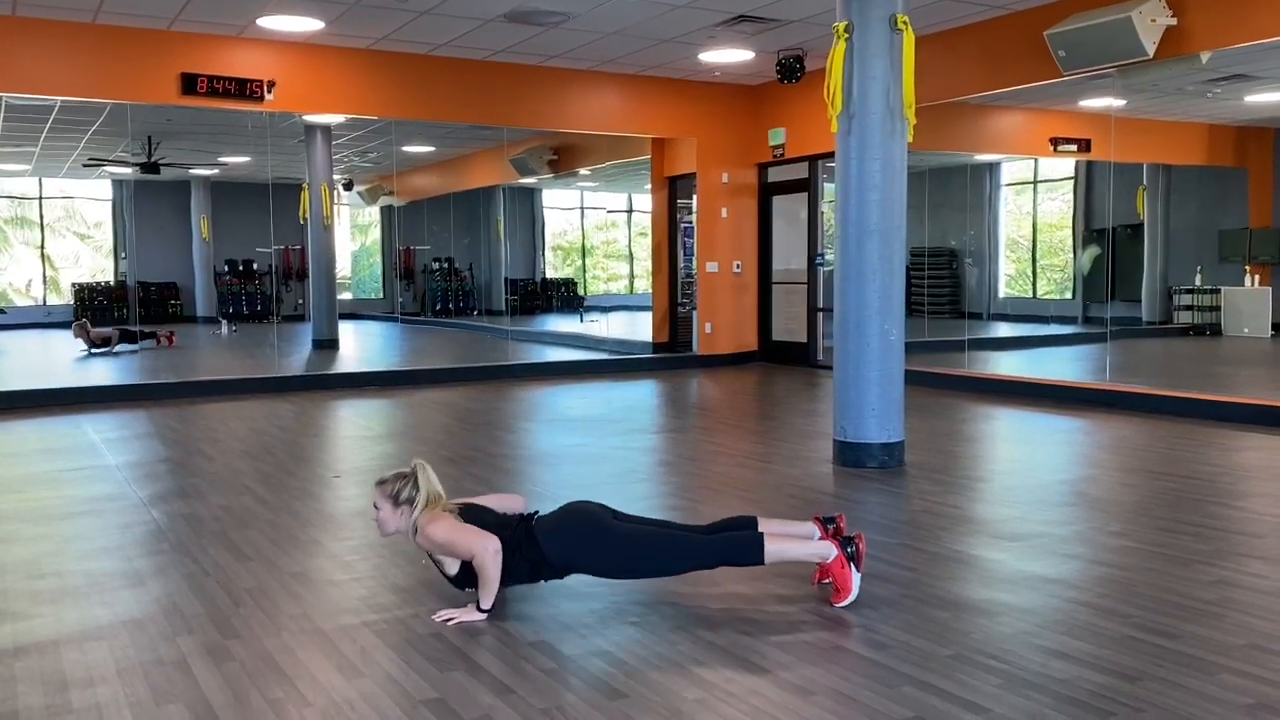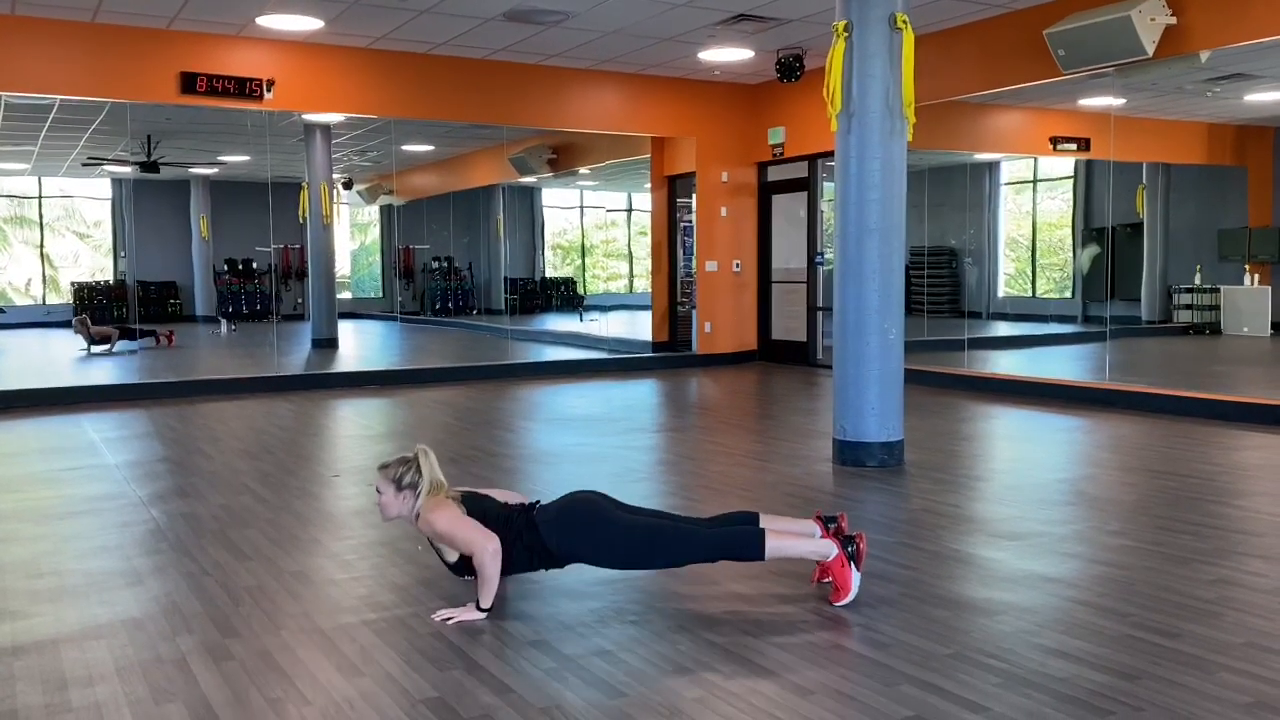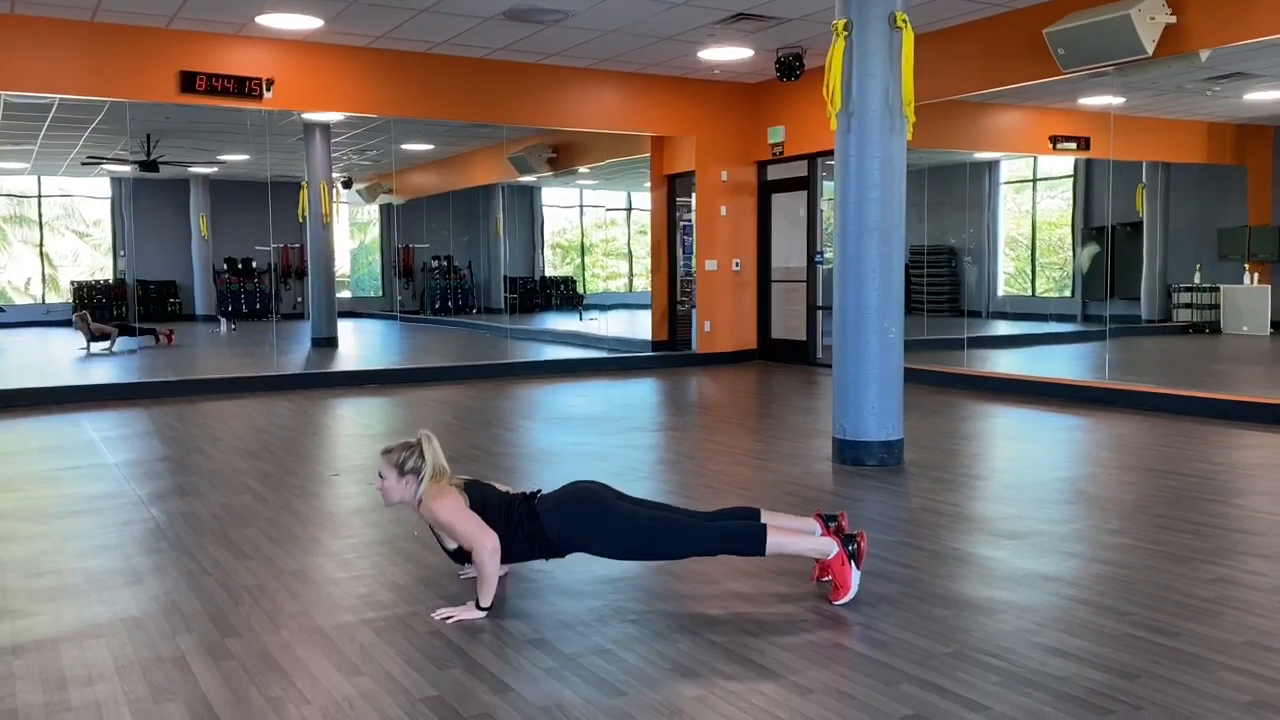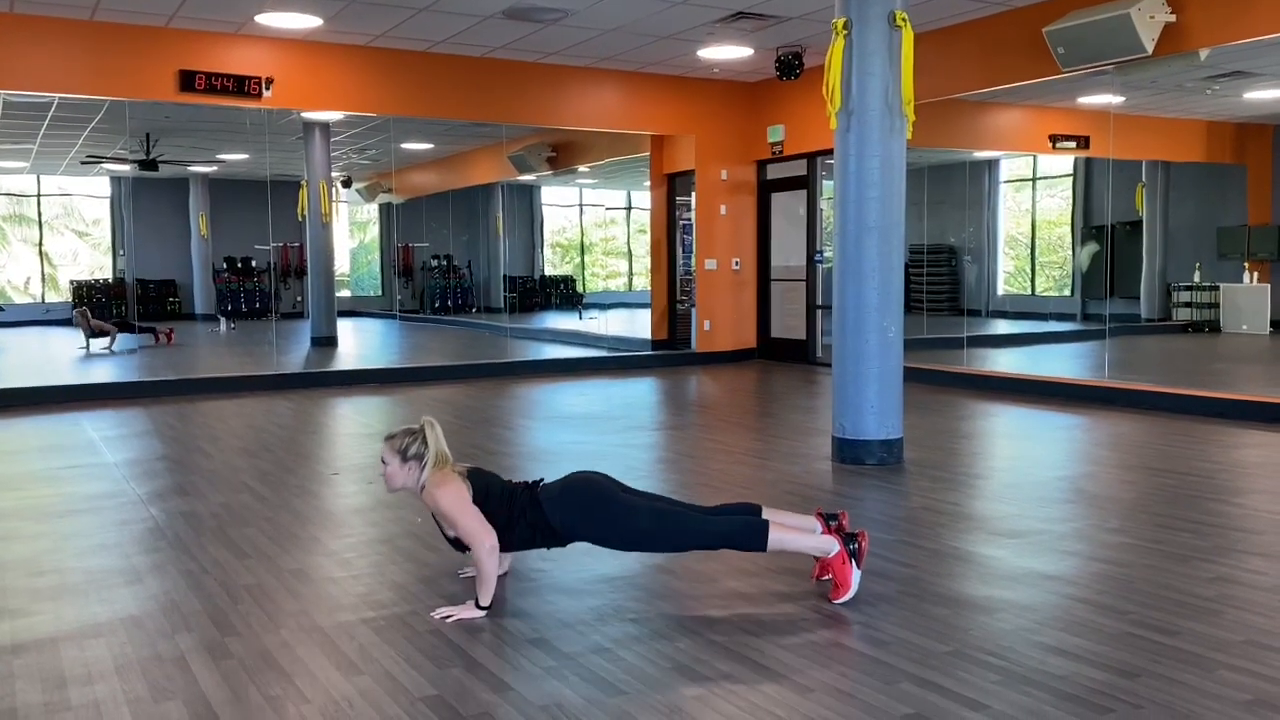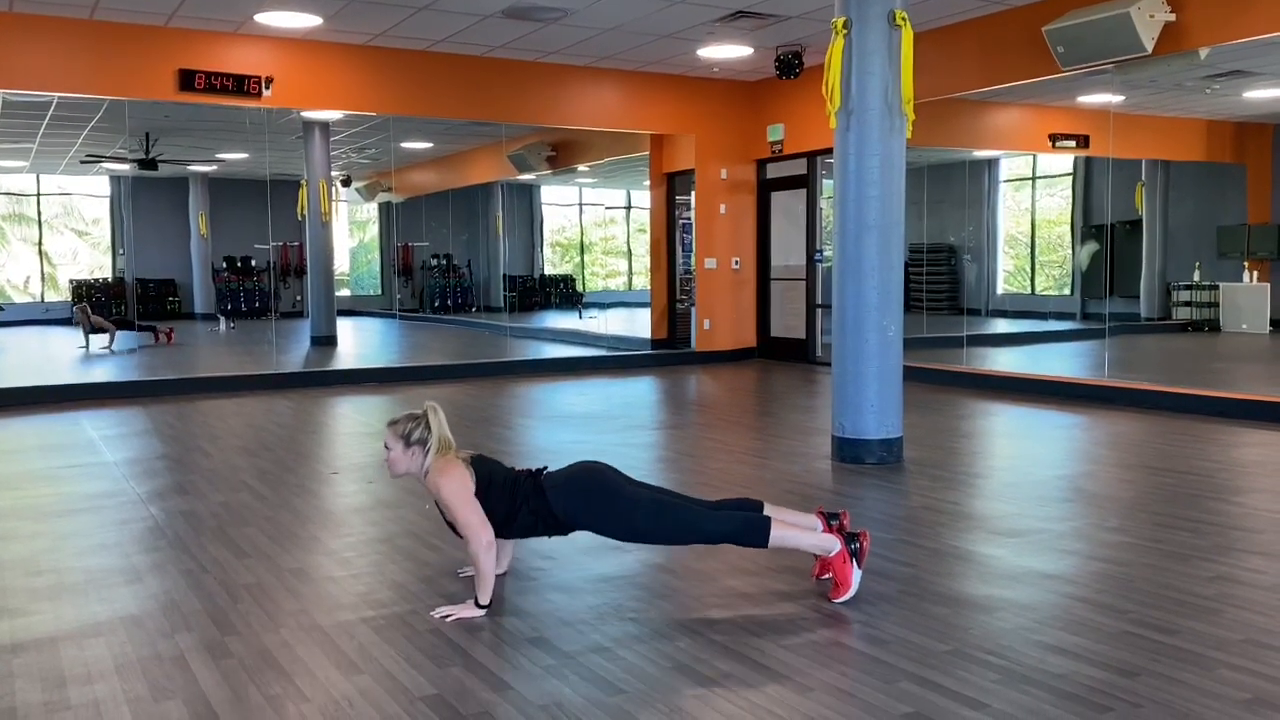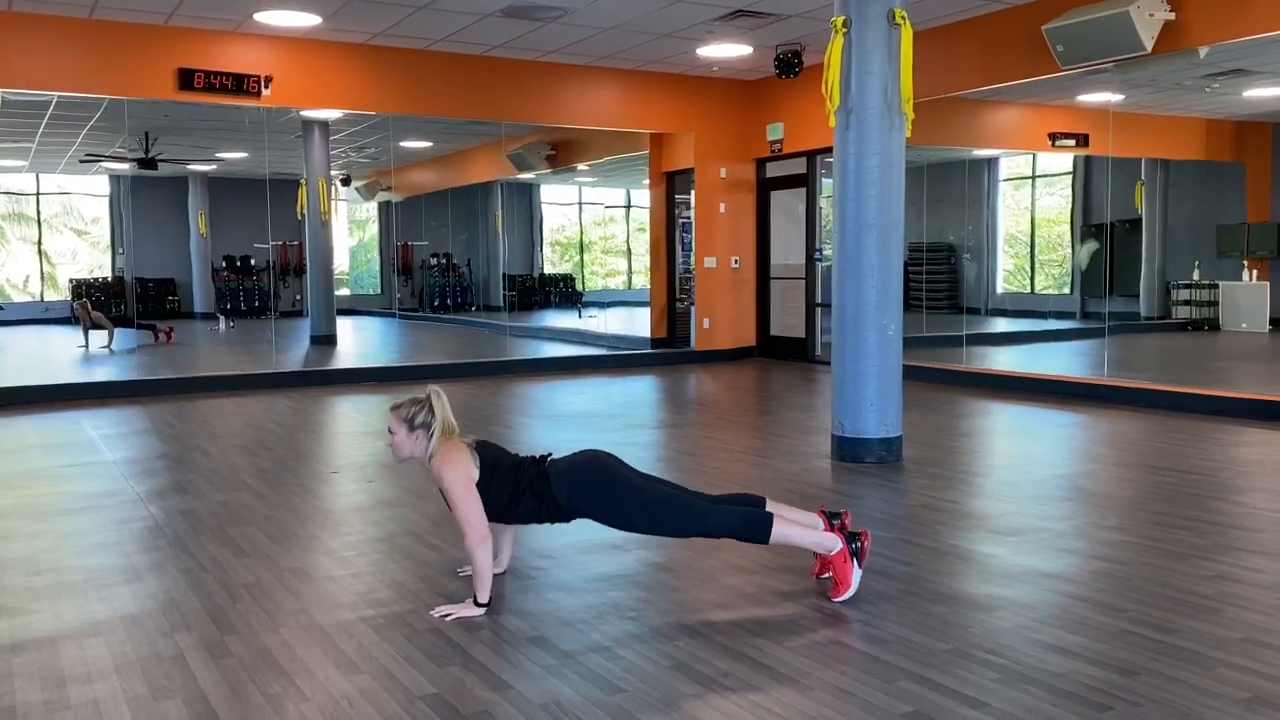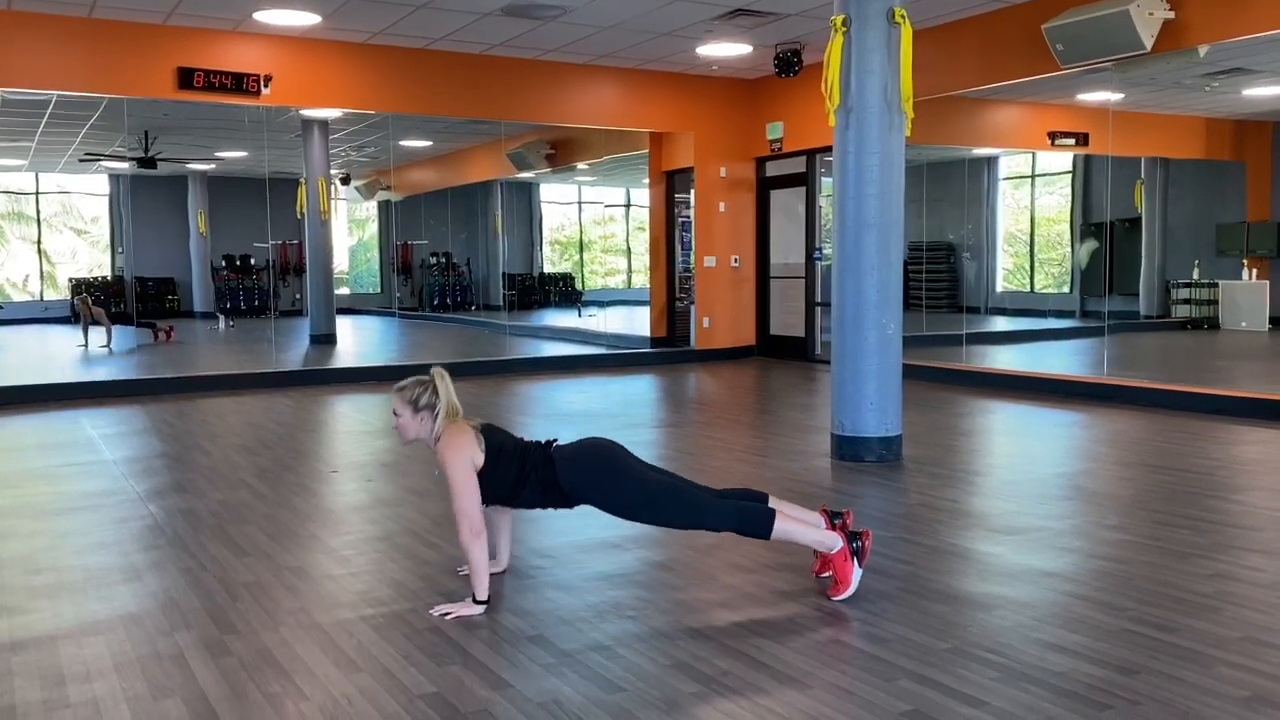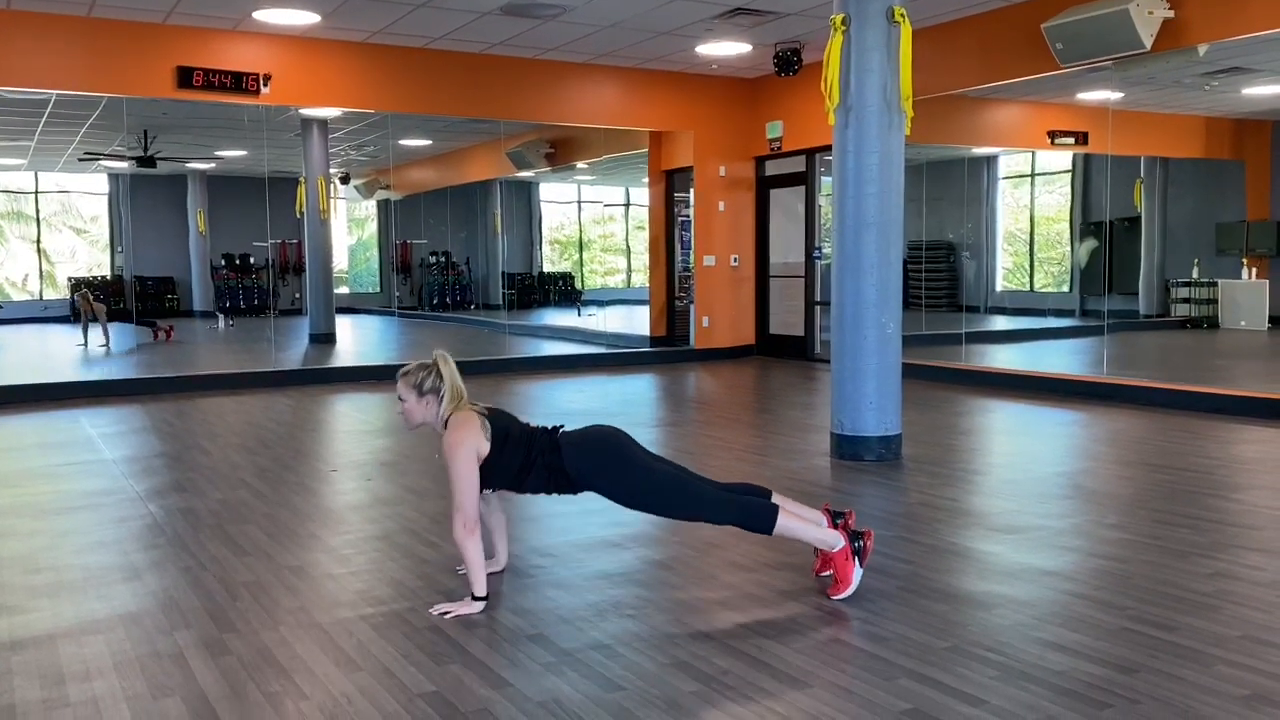
dt=0.1s
person 1, frame 1
left shoulder: (432, 532)
right shoulder: (448, 510)
left elbow: (489, 548)
right elbow: (515, 502)
left wrist: (482, 606)
right wrist: (508, 556)
left hip: (572, 545)
right hip: (575, 524)
left knee: (704, 552)
right knee: (704, 537)
left ankle: (832, 552)
right ankle: (820, 528)
person 1, frame 2
left shoulder: (433, 518)
right shoulder: (447, 499)
left elbow: (489, 547)
left wrist: (481, 606)
right wrist: (496, 568)
left hip: (574, 533)
right hip: (576, 514)
left knee: (705, 544)
right knee: (704, 528)
left ankle: (833, 550)
right ankle: (820, 527)
person 1, frame 3
left shoulder: (435, 506)
right shoulder: (450, 487)
left elbow: (487, 543)
left wrist: (481, 605)
right wrist: (496, 564)
left hip: (574, 523)
right hip: (577, 504)
left knee: (706, 537)
right knee: (706, 523)
left ankle: (833, 548)
right ankle: (821, 525)
person 1, frame 4
left shoulder: (439, 492)
right shoulder: (452, 475)
left elbow: (486, 543)
left wrist: (481, 603)
right wrist: (499, 564)
left hip: (578, 512)
right hip: (582, 494)
left knee: (708, 531)
right knee: (708, 517)
left ankle: (834, 548)
right ankle: (823, 523)
person 1, frame 5
left shoulder: (441, 479)
right shoulder: (455, 463)
left elbow: (482, 538)
left wrist: (480, 602)
right wrist: (500, 562)
left hip: (580, 502)
right hip: (584, 485)
left knee: (710, 526)
right knee: (711, 513)
left ankle: (835, 547)
right ankle: (824, 522)
person 1, frame 6
left shoulder: (447, 464)
right shoulder: (460, 448)
left elbow: (477, 535)
right elbow: (498, 498)
left wrist: (479, 601)
right wrist: (501, 562)
left hip: (585, 489)
right hip: (588, 474)
left knee: (712, 520)
right knee: (711, 507)
left ankle: (837, 545)
right ankle: (827, 522)
person 1, frame 7
left shoulder: (451, 448)
right shoulder: (463, 433)
left elbow: (471, 529)
right elbow: (499, 488)
left wrist: (478, 599)
right wrist: (501, 559)
left hip: (587, 476)
right hip: (590, 462)
left knee: (713, 513)
right knee: (713, 502)
left ankle: (837, 544)
right ankle: (828, 521)
person 1, frame 8
left shoulder: (458, 436)
right shoulder: (468, 418)
left elbow: (465, 523)
right elbow: (489, 493)
left wrist: (477, 598)
right wrist: (500, 558)
left hip: (595, 463)
right hip: (597, 447)
left knee: (716, 506)
right knee: (716, 494)
left ankle: (840, 543)
right ankle: (829, 521)
